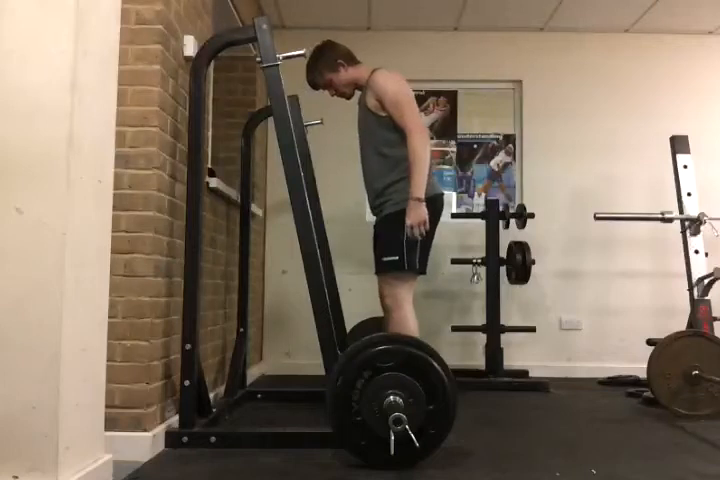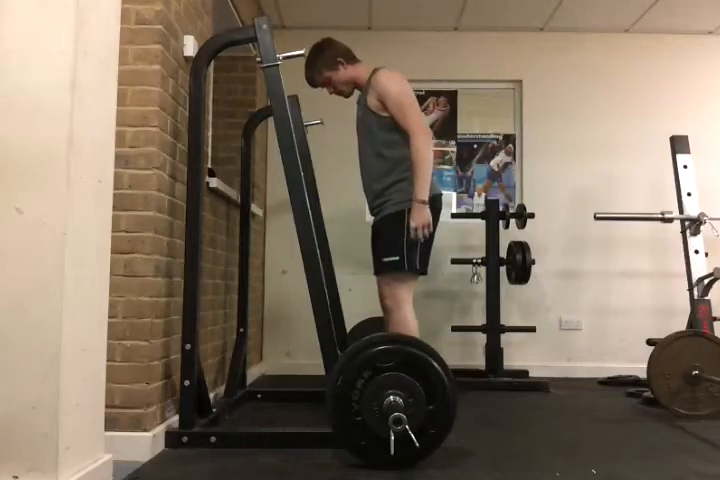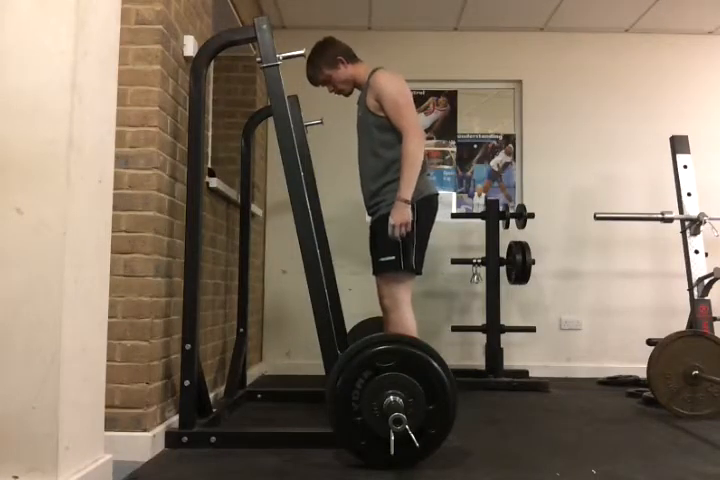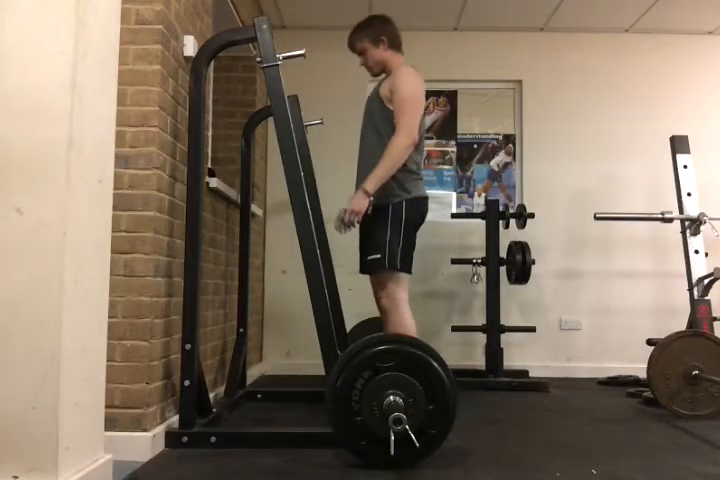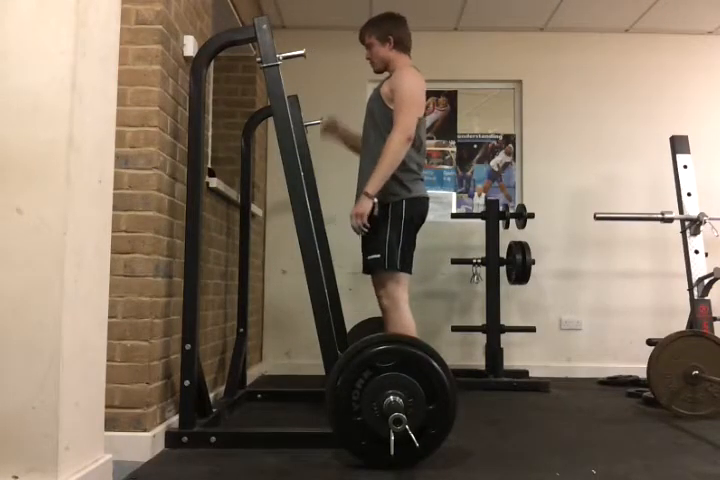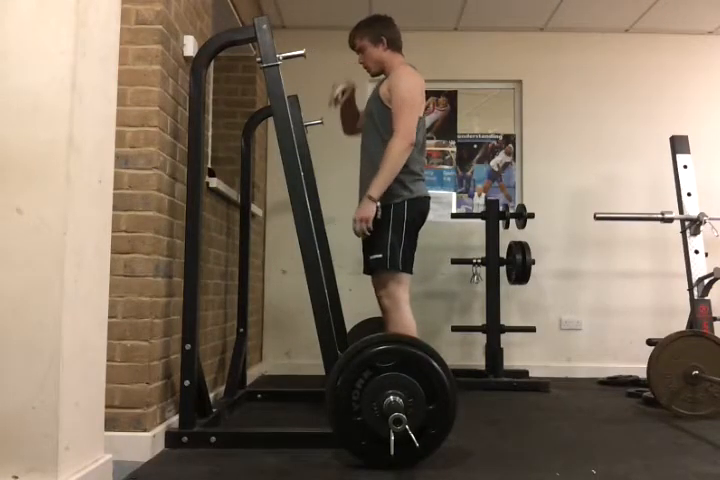
dt=0.7s
person 1, frame 1
left shoulder: (382, 81)
right shoulder: (368, 96)
left elbow: (418, 134)
left wrist: (416, 199)
left hip: (409, 204)
right hip: (393, 206)
left knee: (396, 295)
right knee: (390, 296)
person 1, frame 2
left shoulder: (384, 81)
right shoulder: (366, 96)
left elbow: (420, 134)
left wrist: (420, 201)
left hip: (407, 204)
right hip: (390, 207)
left knee: (396, 295)
right knee: (390, 296)
person 1, frame 3
left shoulder: (382, 81)
right shoulder: (367, 95)
left elbow: (414, 136)
left wrist: (403, 200)
left hip: (406, 204)
right hip: (386, 207)
left knee: (395, 296)
right knee: (390, 297)
person 1, frame 4
left shoulder: (405, 77)
right shoulder: (389, 84)
left elbow: (406, 138)
left wrist: (364, 191)
right wrist: (362, 196)
left hip: (396, 201)
right hip: (383, 201)
left knee: (392, 295)
right knee: (386, 295)
person 1, frame 5
left shoulder: (406, 78)
right shoulder: (393, 84)
left elbow: (402, 136)
left wrist: (368, 194)
right wrist: (340, 133)
left hip: (396, 201)
right hip: (386, 201)
left knee: (393, 293)
right knee: (387, 293)
person 1, frame 6
left shoulder: (404, 77)
right shoulder: (388, 86)
left elbow: (404, 138)
right elbow: (353, 127)
left wrist: (370, 197)
right wrist: (348, 100)
left hip: (397, 201)
right hip: (387, 203)
left knee: (394, 293)
right knee: (387, 293)
